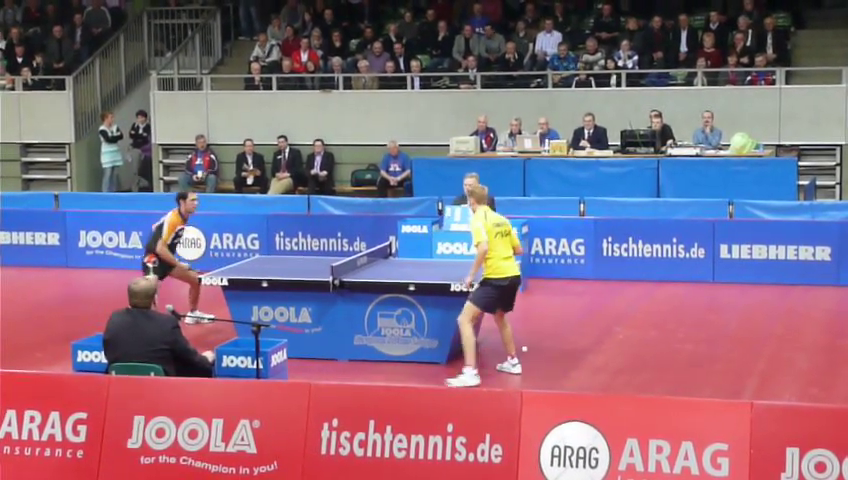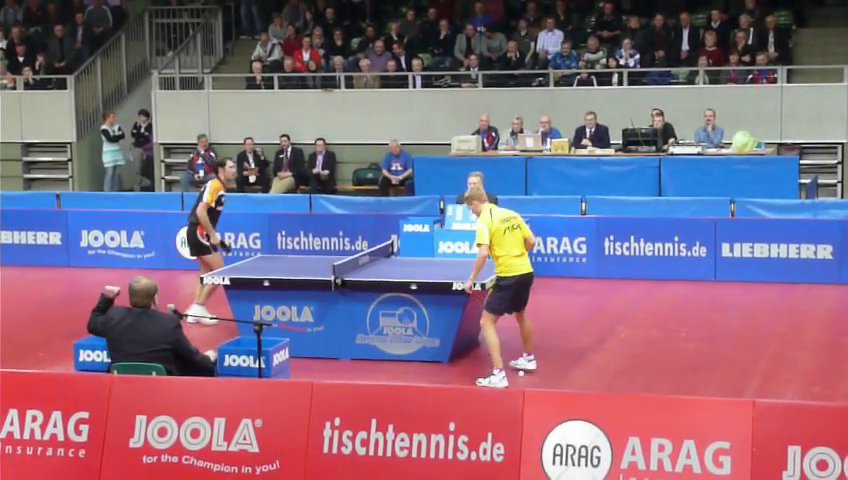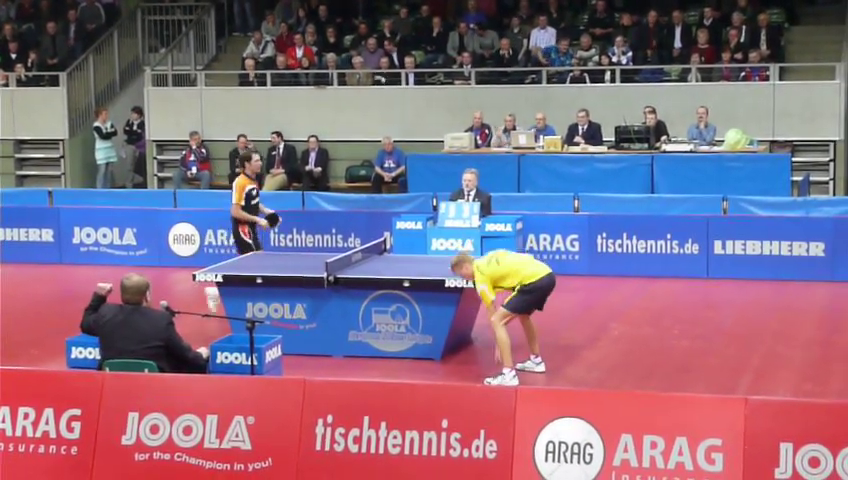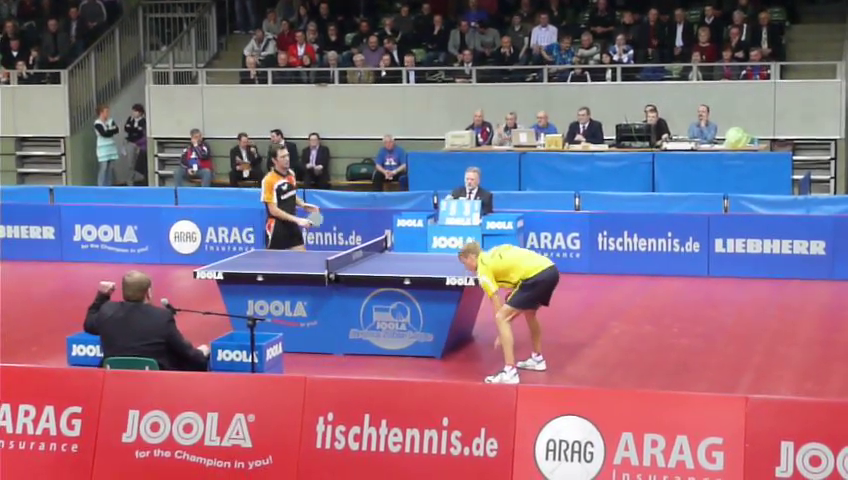
dt=0.4s
person 1, frame 1
left shoulder: (478, 219)
right shoulder: (502, 219)
left elbow: (483, 247)
right elbow: (518, 250)
left wrist: (471, 274)
left hip: (495, 278)
right hip: (512, 276)
left knee: (464, 320)
right knee: (500, 318)
left ankle: (470, 372)
right ankle: (512, 362)
person 1, frame 2
left shoulder: (484, 220)
right shoulder: (512, 215)
left elbow: (483, 254)
right elbow: (531, 241)
left wrist: (471, 280)
left hip: (508, 277)
right hip: (527, 272)
left knee: (487, 323)
right knee: (520, 315)
left ankle: (499, 375)
right ankle: (528, 358)
person 1, frame 3
left shoulder: (480, 275)
right shoulder: (491, 258)
left elbow: (492, 309)
left wrist: (497, 347)
left hip: (535, 281)
right hip: (547, 275)
left knee: (496, 321)
right knee: (523, 315)
left ankle: (509, 373)
right ankle: (536, 360)
person 1, frame 4
left shoulder: (483, 268)
right shoulder: (498, 251)
left elbow: (499, 305)
left wrist: (500, 338)
left hip: (535, 276)
right hip: (550, 270)
left knee: (502, 319)
right knee: (529, 312)
left ankle: (510, 372)
right ankle: (538, 359)
person 2, frame 1
left shoulder: (182, 217)
right shoulder: (173, 220)
left elbow: (156, 227)
right elbow: (160, 249)
right wrist: (178, 264)
left hip: (167, 259)
right hip: (153, 259)
left knee: (195, 280)
left ankle: (193, 313)
person 2, frame 2
left shoulder: (220, 187)
right shoulder: (214, 185)
right elbow: (200, 211)
left wrist: (212, 233)
right wrist: (213, 234)
left hip: (199, 234)
right hip: (200, 233)
left knee: (208, 274)
left ankle: (196, 311)
right ankle: (198, 306)
person 2, frame 3
left shoulder: (253, 180)
right shoulder: (240, 183)
right elbow: (235, 212)
left wrist: (266, 211)
right wrist: (258, 220)
left hip: (249, 229)
right hip: (243, 229)
person 2, frame 4
left shoulder: (291, 174)
right shoulder: (269, 180)
right elbow: (273, 210)
left wrist: (303, 205)
right wrist: (296, 219)
left hip: (292, 224)
right hip: (276, 225)
person 3, frame 1
left shoulder: (115, 319)
right shoulder: (167, 323)
left elbow: (108, 353)
right elbow: (188, 356)
right wrist: (206, 360)
right knee: (206, 368)
person 3, frame 2
left shoulder: (114, 316)
right shoulder: (169, 322)
left elbow: (93, 326)
right elbow: (190, 356)
left wrist: (106, 298)
right wrist: (208, 359)
right knee: (207, 368)
person 3, frame 3
left shoulder: (106, 313)
right shoulder: (161, 319)
left elbow: (85, 325)
right elbow: (183, 353)
left wrist: (98, 296)
right wrist: (200, 356)
right knee: (199, 365)
person 3, frame 4
left shoulder: (107, 311)
right shoulder: (162, 316)
left elbow: (89, 325)
right elbow: (184, 351)
left wrist: (102, 295)
right wrist: (201, 354)
right knee: (200, 362)
